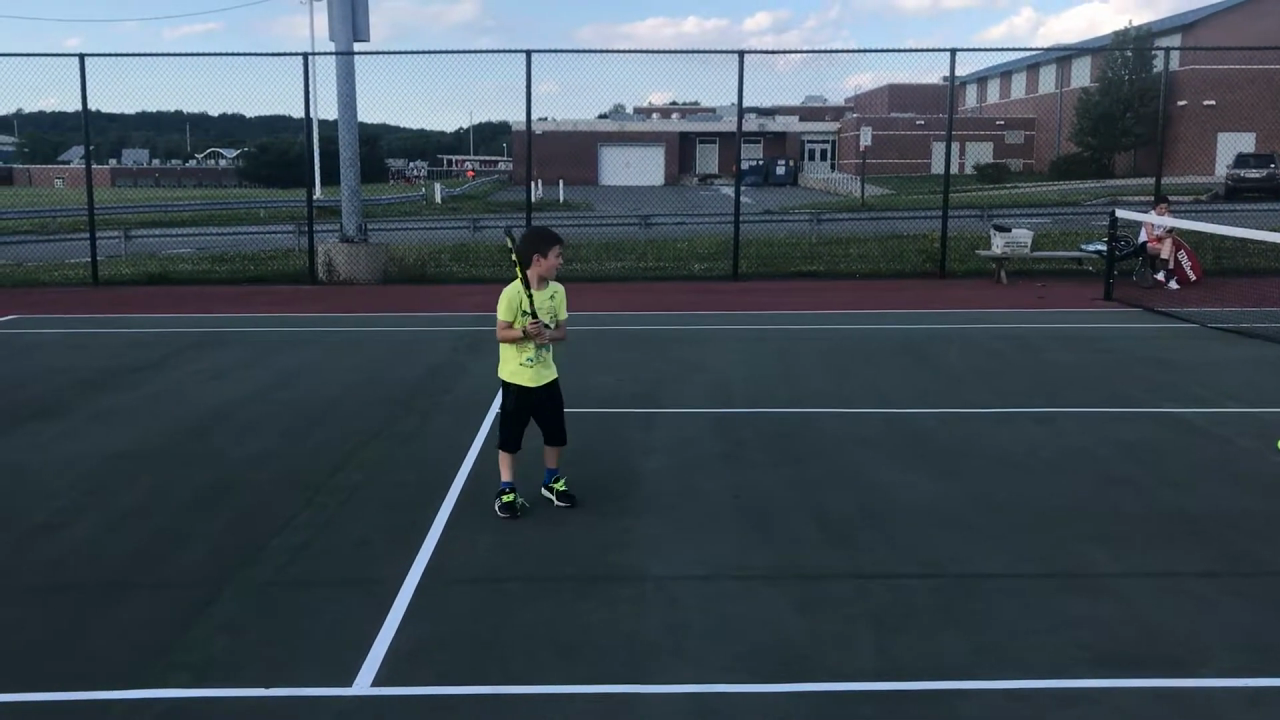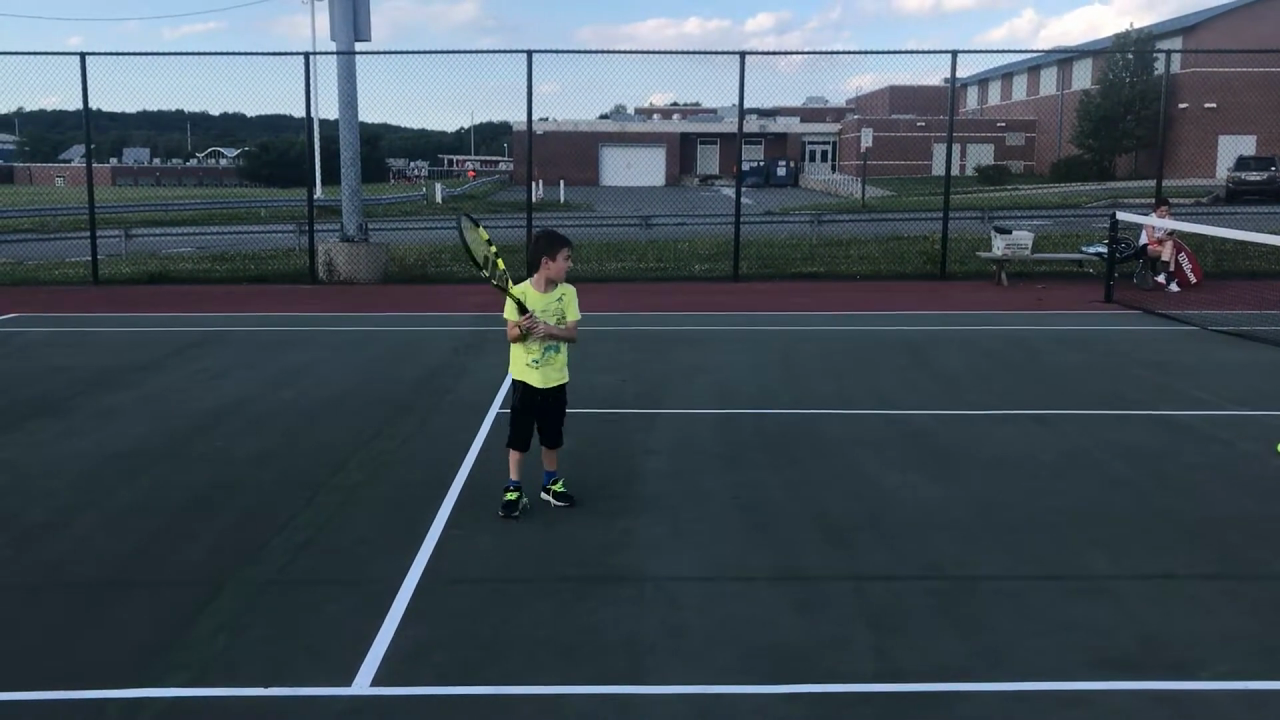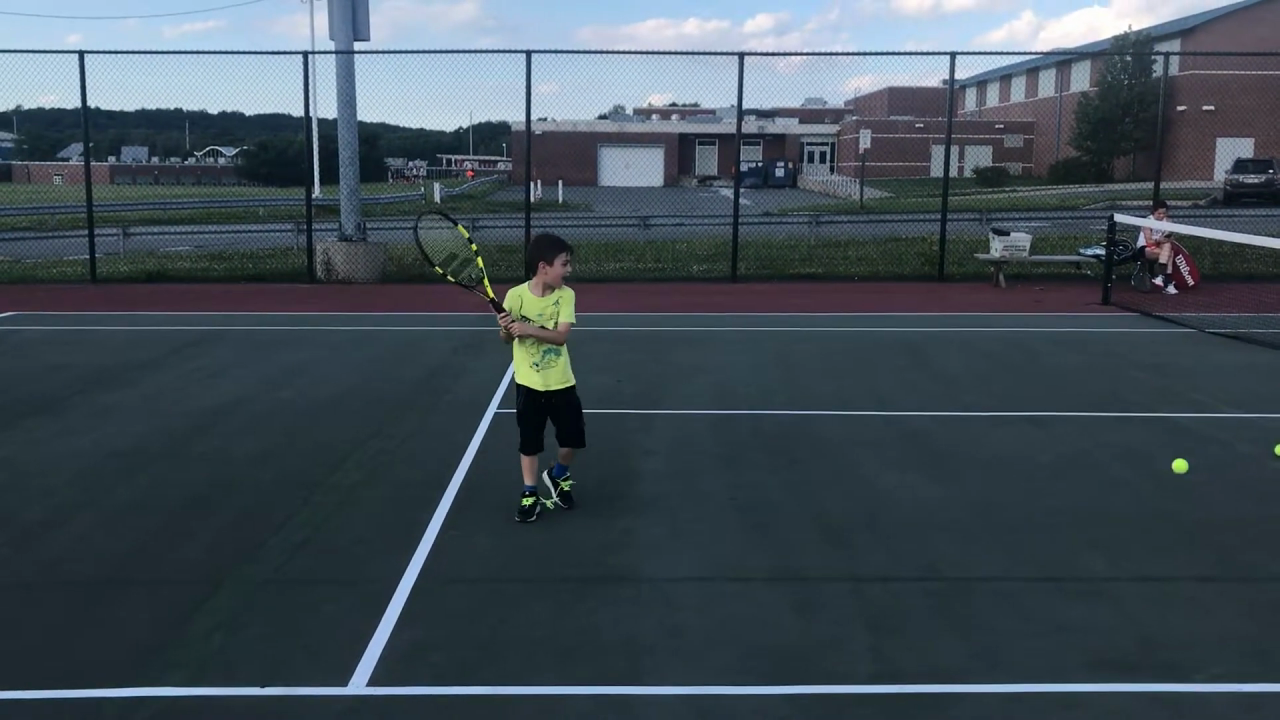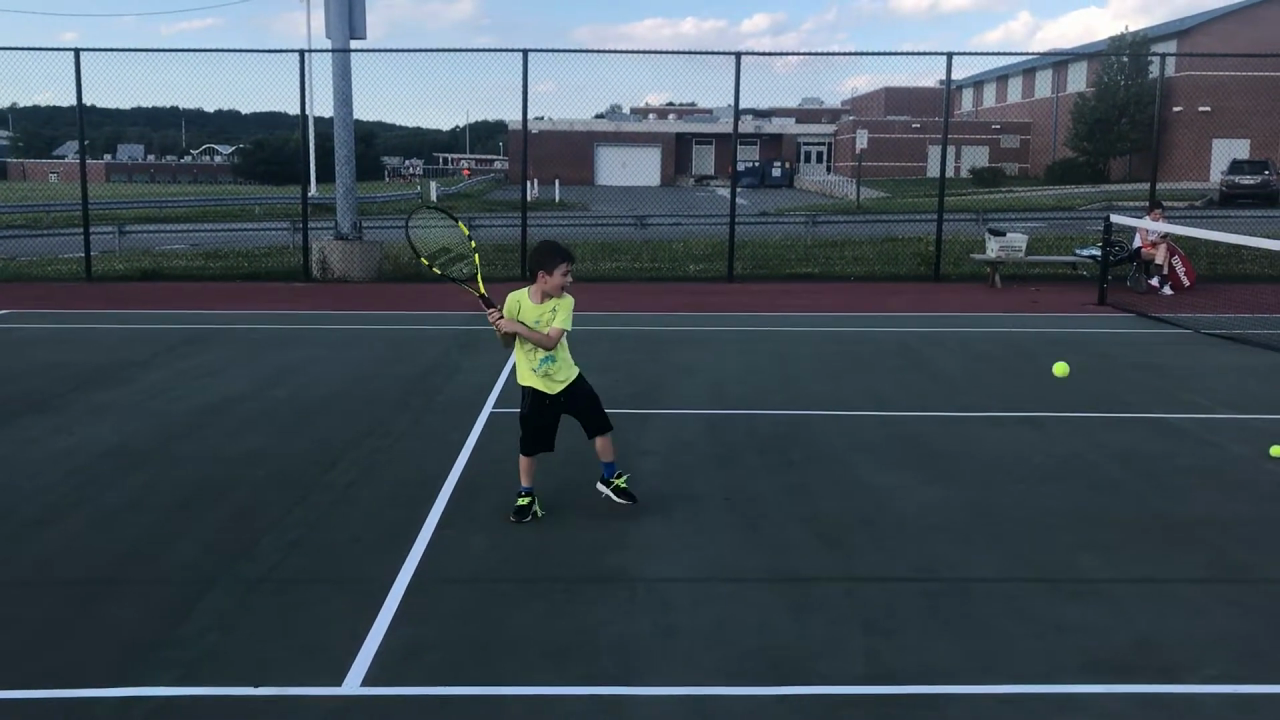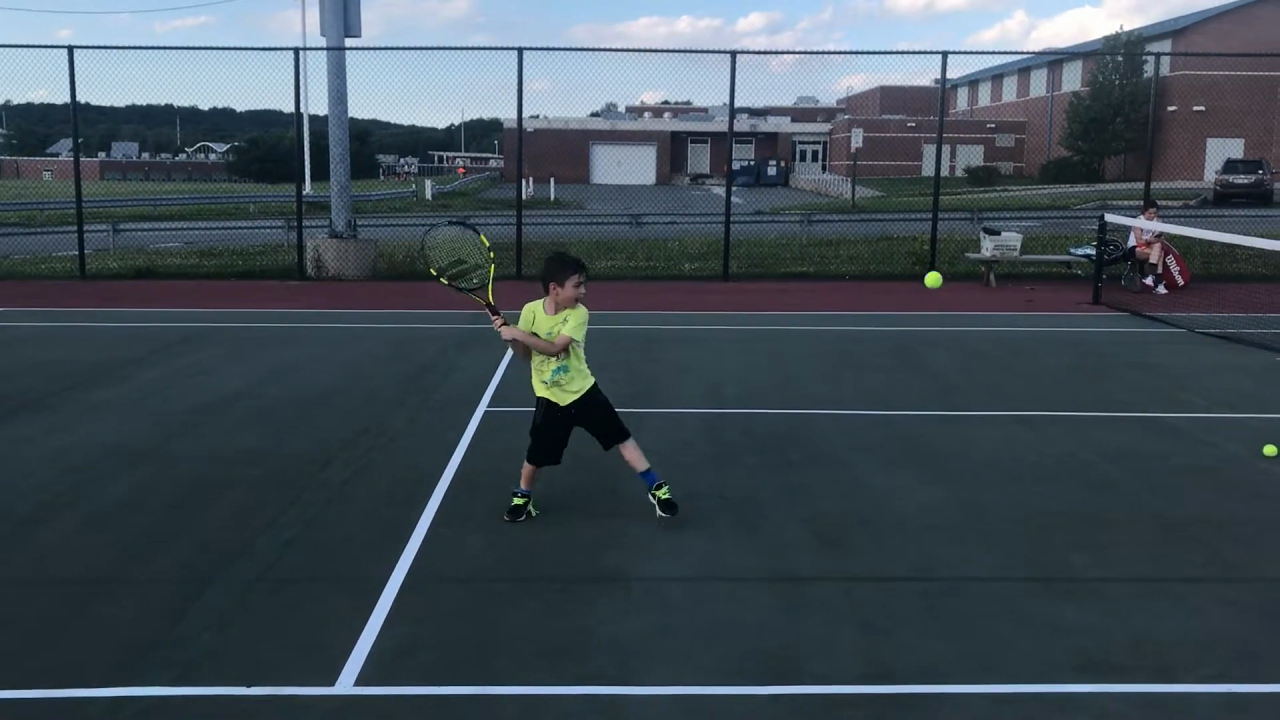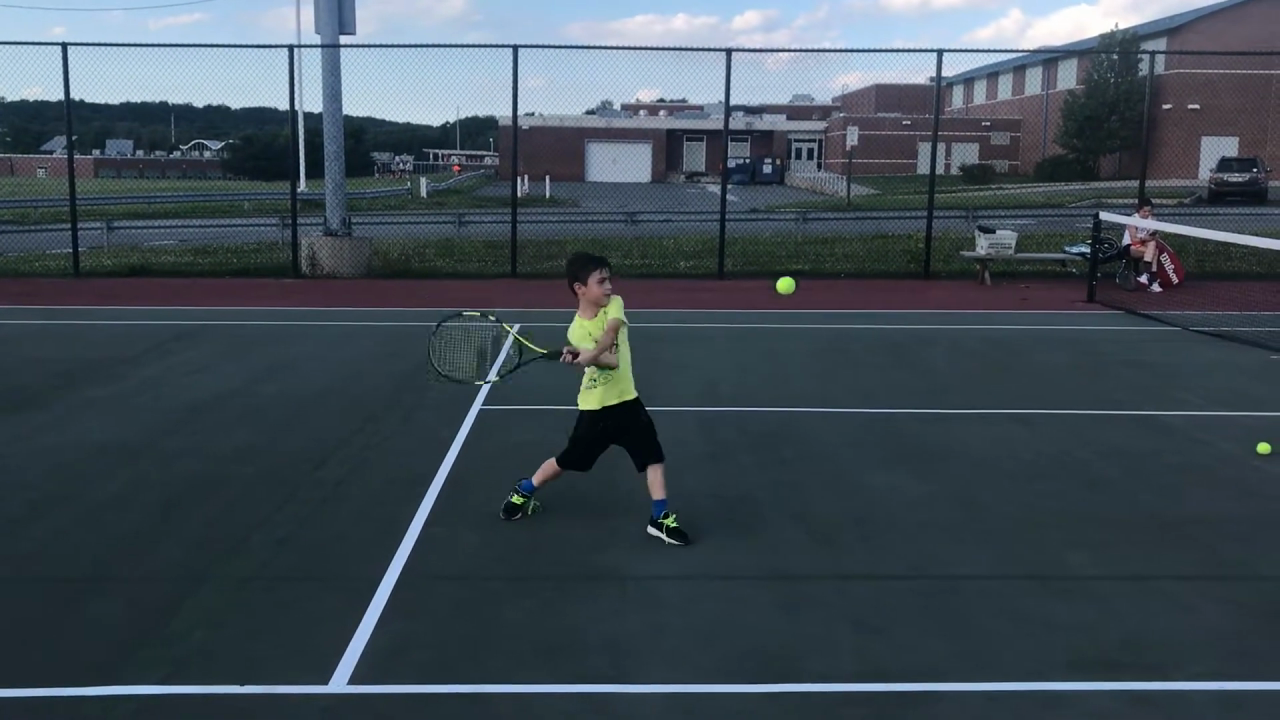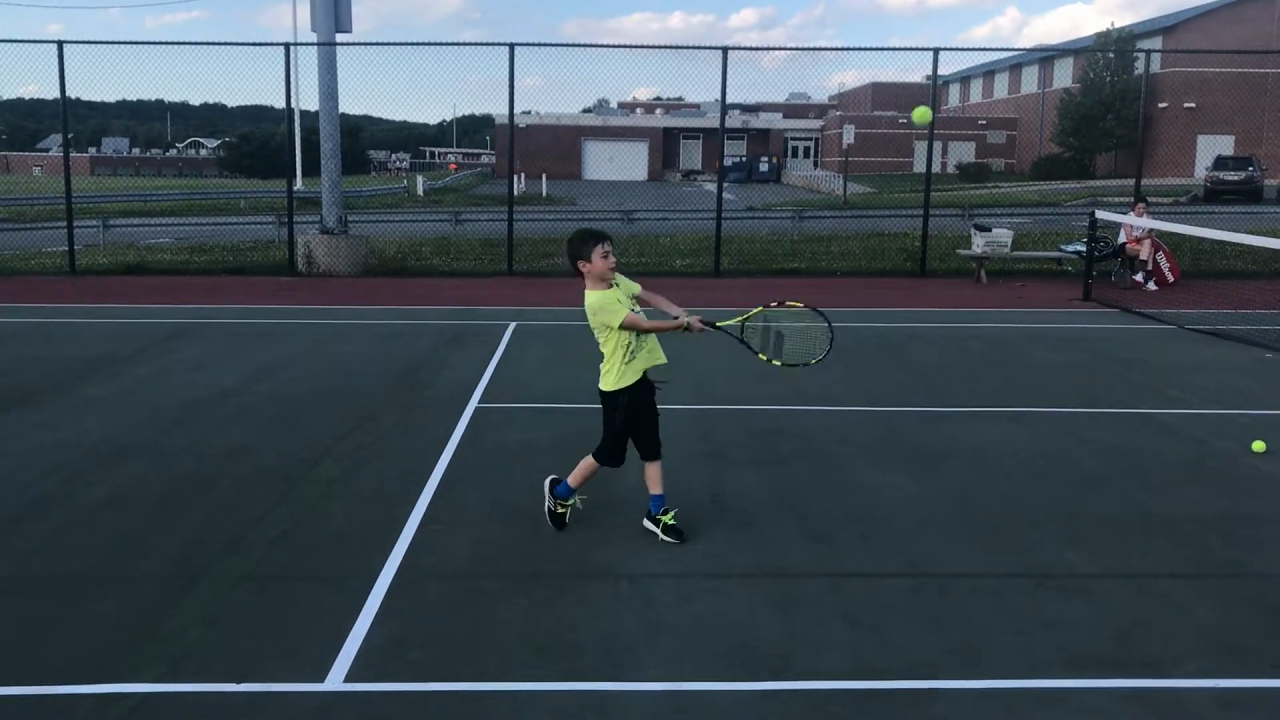
dt=0.2s
person 1, frame 1
left shoulder: (558, 290)
right shoulder: (512, 293)
left elbow: (562, 330)
right elbow: (501, 333)
left wrist: (549, 335)
right wrist: (526, 332)
left hip: (547, 376)
right hip: (517, 379)
left knee: (556, 434)
right knee: (510, 437)
left ankle: (552, 481)
right ankle: (506, 491)
person 1, frame 2
left shoulder: (568, 293)
right shoulder: (518, 293)
left elbow: (572, 333)
right elbow: (510, 335)
left wrist: (549, 330)
right wrist: (524, 329)
left hip: (555, 379)
right hip: (526, 379)
left knee: (552, 437)
right knee: (519, 437)
left ankle: (551, 483)
right ankle: (513, 489)
person 1, frame 3
left shoulder: (566, 295)
right shoulder: (515, 296)
left elbow: (561, 336)
right elbow: (507, 339)
left wrist: (531, 330)
right wrist: (507, 329)
left hip: (561, 382)
right hip: (529, 383)
left knee: (573, 439)
right knee: (530, 442)
left ankle: (558, 475)
right ankle: (530, 495)
person 1, frame 4
left shoulder: (565, 301)
right shoulder: (515, 299)
left elbow: (549, 341)
right elbow: (509, 343)
left wrist: (518, 328)
right wrist: (501, 328)
left hip: (569, 379)
right hip: (535, 386)
left knee: (601, 426)
right knee: (530, 445)
left ankle: (609, 478)
right ankle: (526, 495)
person 1, frame 5
left shoulder: (579, 313)
right shoulder: (530, 311)
left elbow: (555, 347)
right elbow: (526, 354)
left wrist: (519, 335)
right wrist: (511, 338)
left hip: (583, 390)
right hip: (551, 398)
left knee: (621, 436)
right knee: (537, 454)
left ankle: (655, 487)
right ankle: (523, 496)
person 1, frame 6
left shoulder: (614, 304)
right shoulder: (577, 329)
left elbow: (611, 333)
right elbow: (610, 361)
left wrist: (592, 353)
right wrist: (596, 356)
left hip: (625, 399)
right hip: (596, 405)
left knee: (652, 455)
right knee: (567, 459)
left ankle: (661, 517)
right ankle: (524, 492)
person 1, frame 7
left shoulder: (618, 281)
right shoulder: (596, 303)
left elbow: (650, 296)
right elbow: (642, 324)
left wrist: (681, 313)
right wrist: (681, 324)
left hip: (639, 379)
right hip: (618, 387)
left knee: (651, 450)
right knee: (609, 452)
left ankle: (658, 512)
right ankle: (562, 491)
